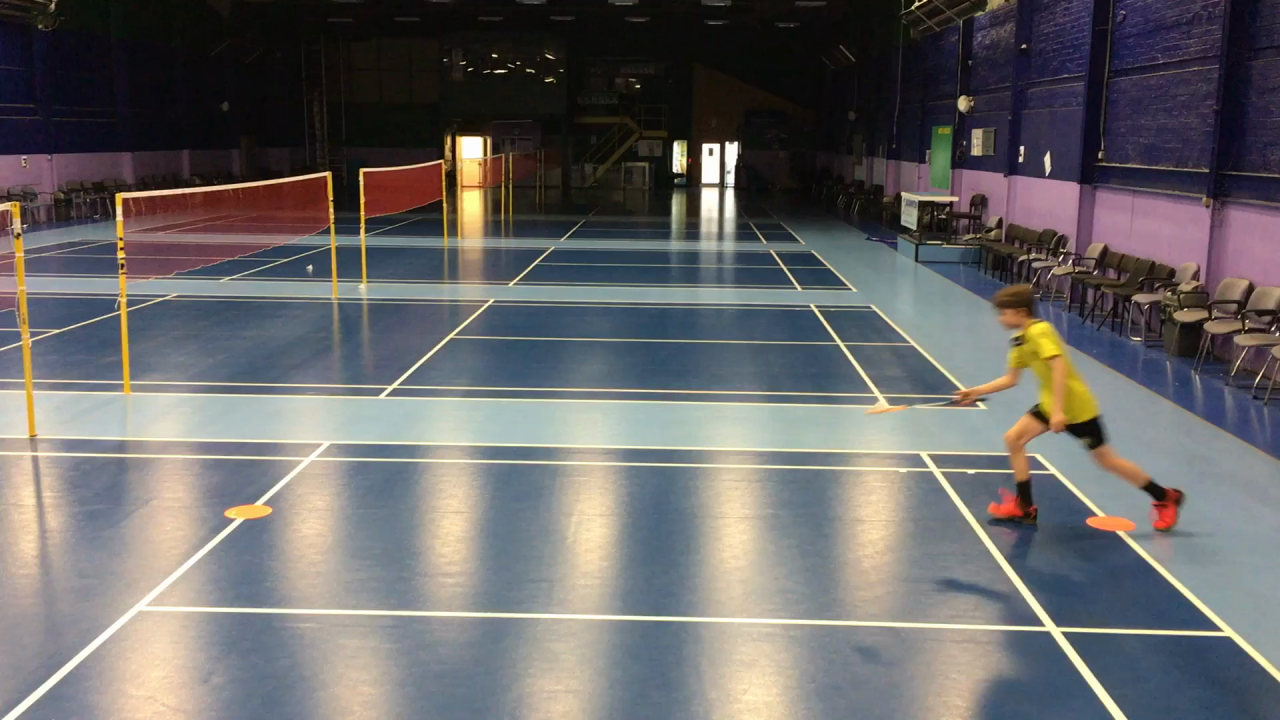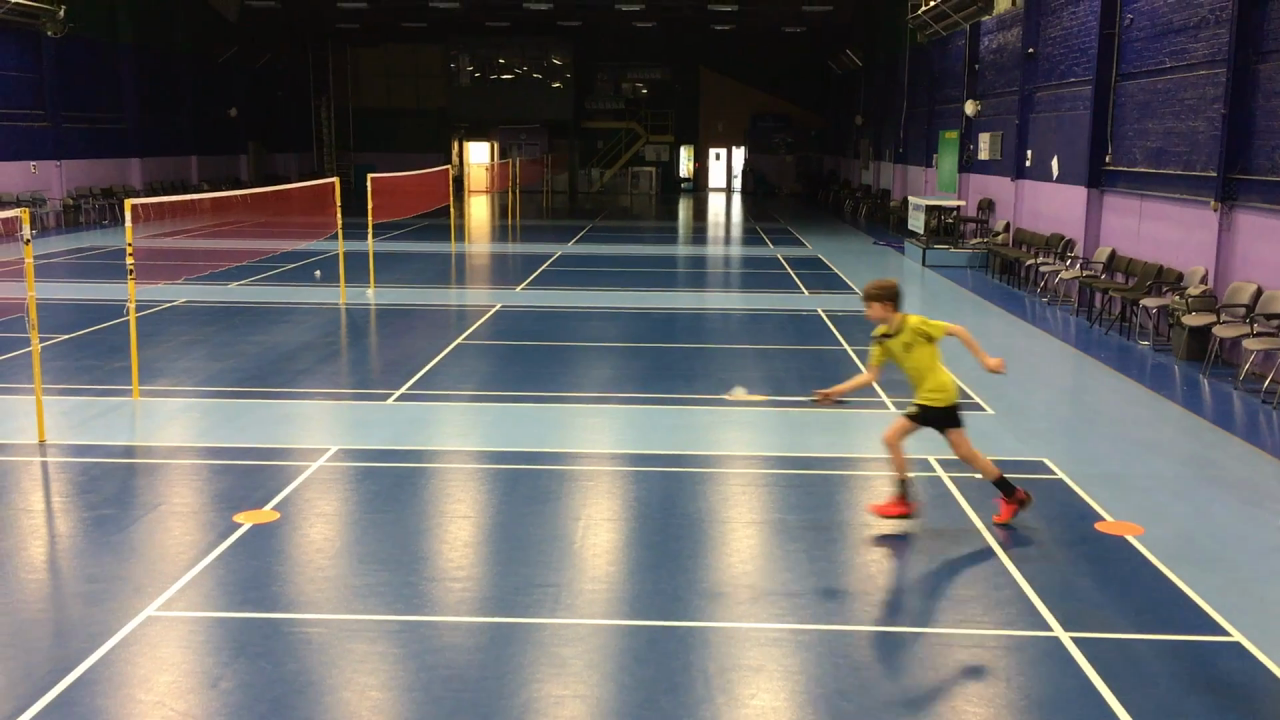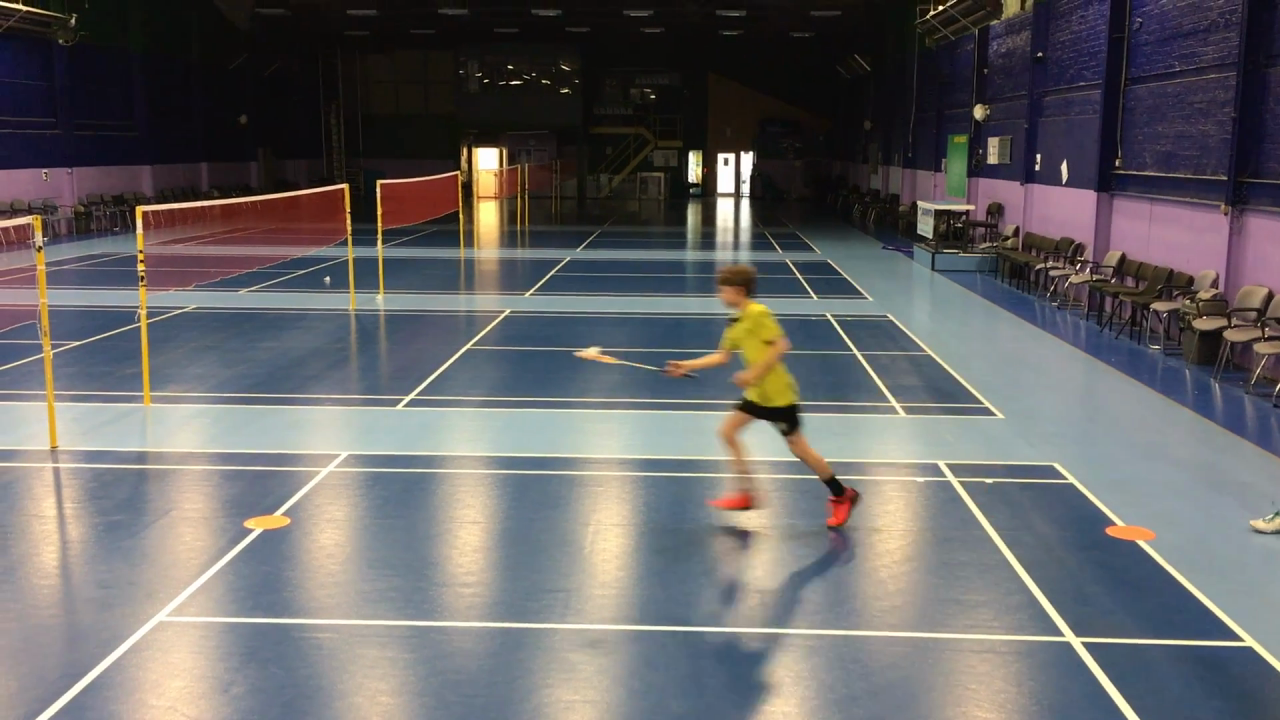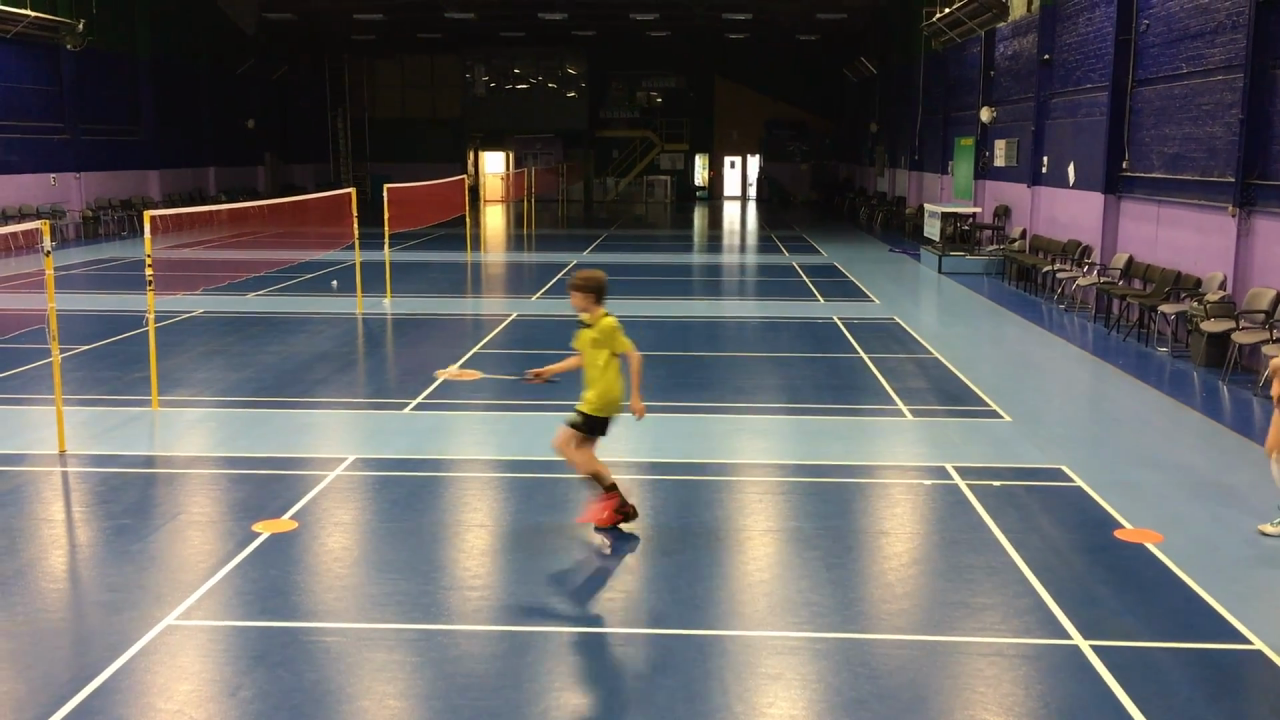
dt=0.3s
person 1, frame 1
left shoulder: (1038, 333)
right shoulder: (1020, 342)
left elbow: (1059, 366)
right elbow: (1010, 379)
left wrist: (1058, 408)
right wrist: (975, 392)
left hip: (1075, 407)
right hip: (1051, 404)
left knee: (1107, 462)
right knee: (1013, 440)
left ankle: (1165, 498)
right ankle: (1023, 506)
person 1, frame 2
left shoulder: (914, 324)
right shoulder: (880, 337)
left elbow: (957, 330)
right elbow: (870, 375)
left wrist: (986, 359)
right wrist: (836, 390)
left hip: (937, 394)
right hip: (928, 395)
left knee: (891, 438)
right knee: (963, 452)
left ankle: (903, 501)
right ankle: (1013, 496)
person 1, frame 3
left shoulder: (758, 313)
right shoulder: (735, 321)
left elbow: (782, 345)
right elbow: (722, 356)
left wrist: (755, 372)
right wrist: (687, 365)
left hip: (777, 393)
right hip: (757, 393)
left knee: (798, 449)
right knee: (727, 431)
left ankle: (842, 497)
right ankle: (746, 492)
person 1, frame 4
left shoulder: (607, 325)
right shoulder: (585, 322)
left elbow: (634, 356)
left wrist: (635, 396)
right wrist: (549, 370)
left hip: (601, 400)
right hip: (593, 400)
left knee: (563, 445)
right knee: (583, 454)
left ankle: (609, 495)
right ankle: (619, 506)
